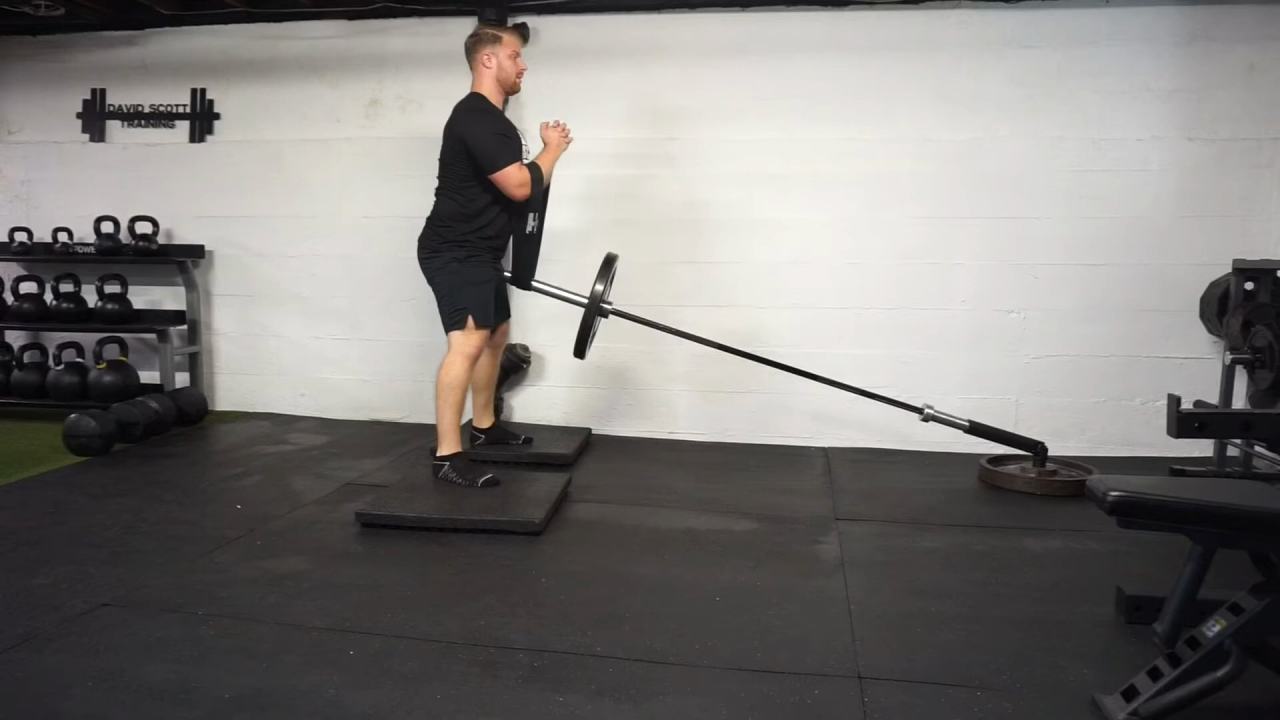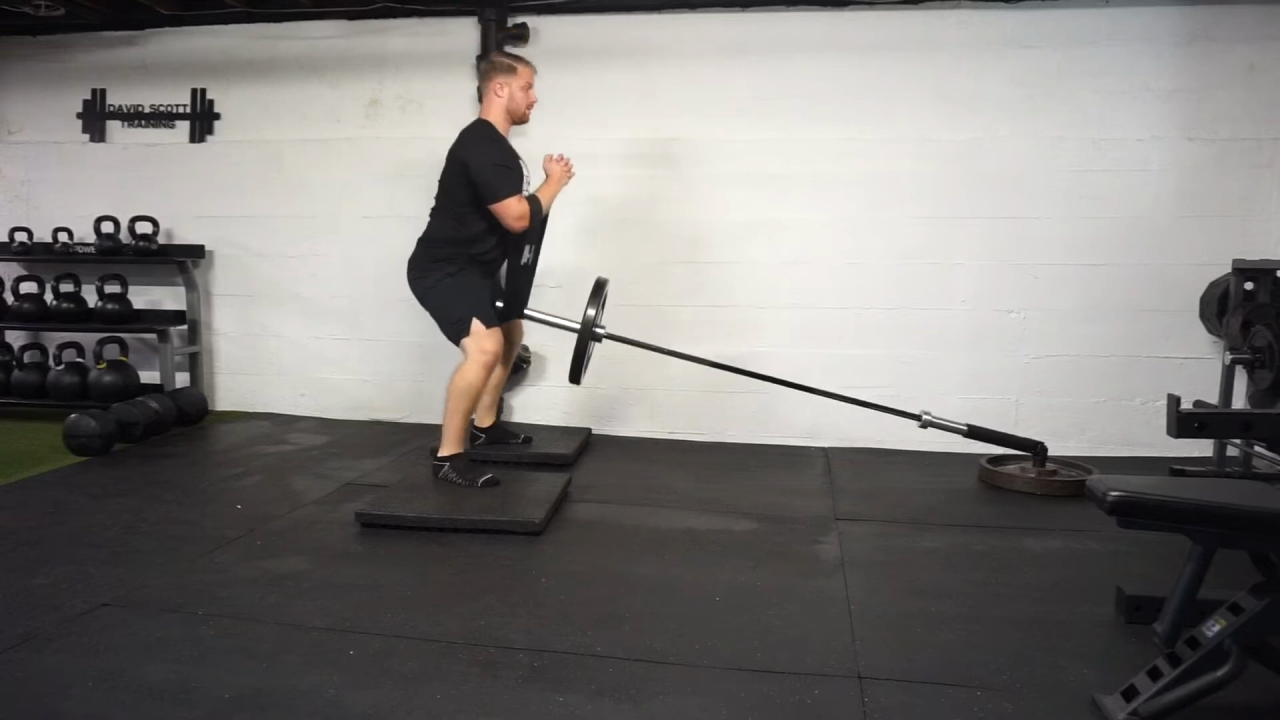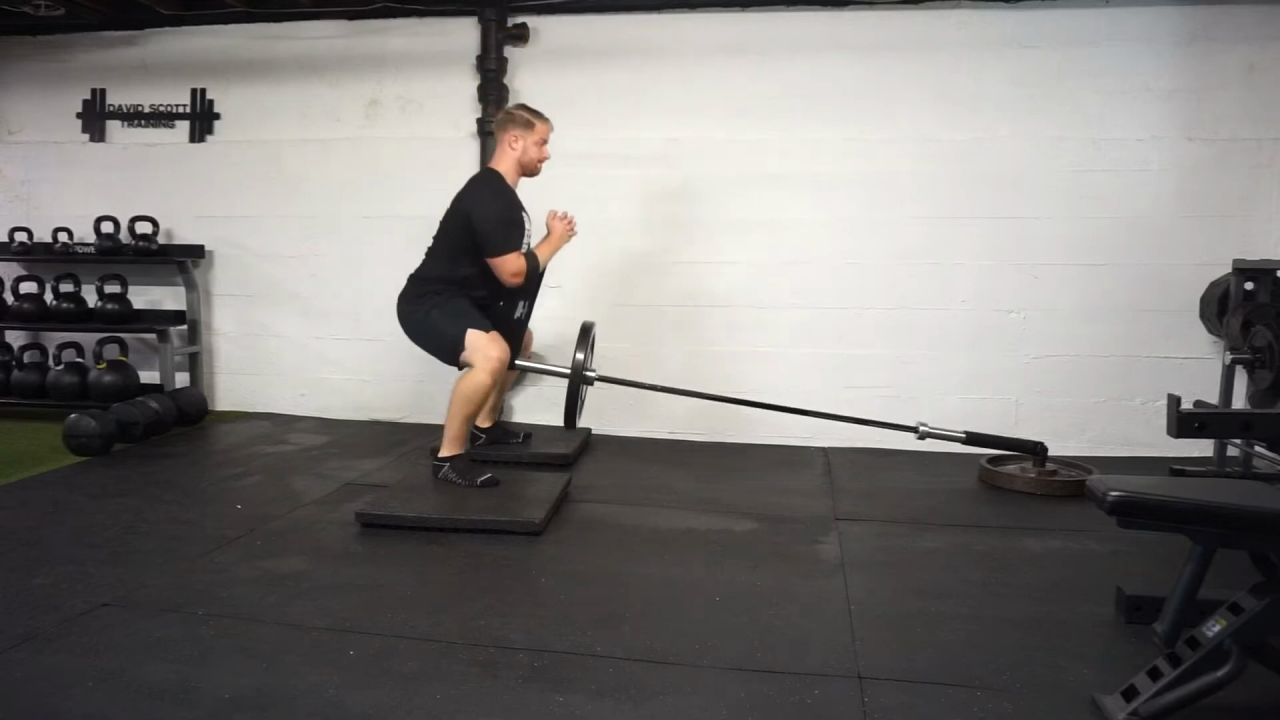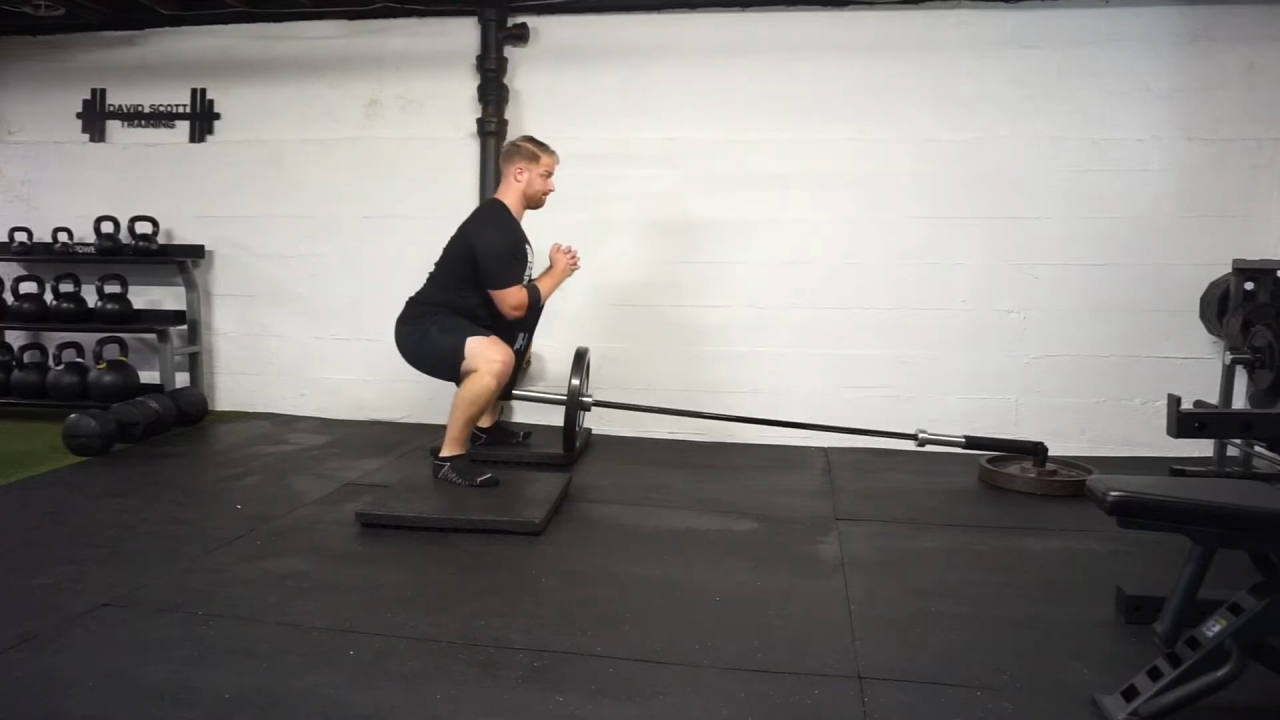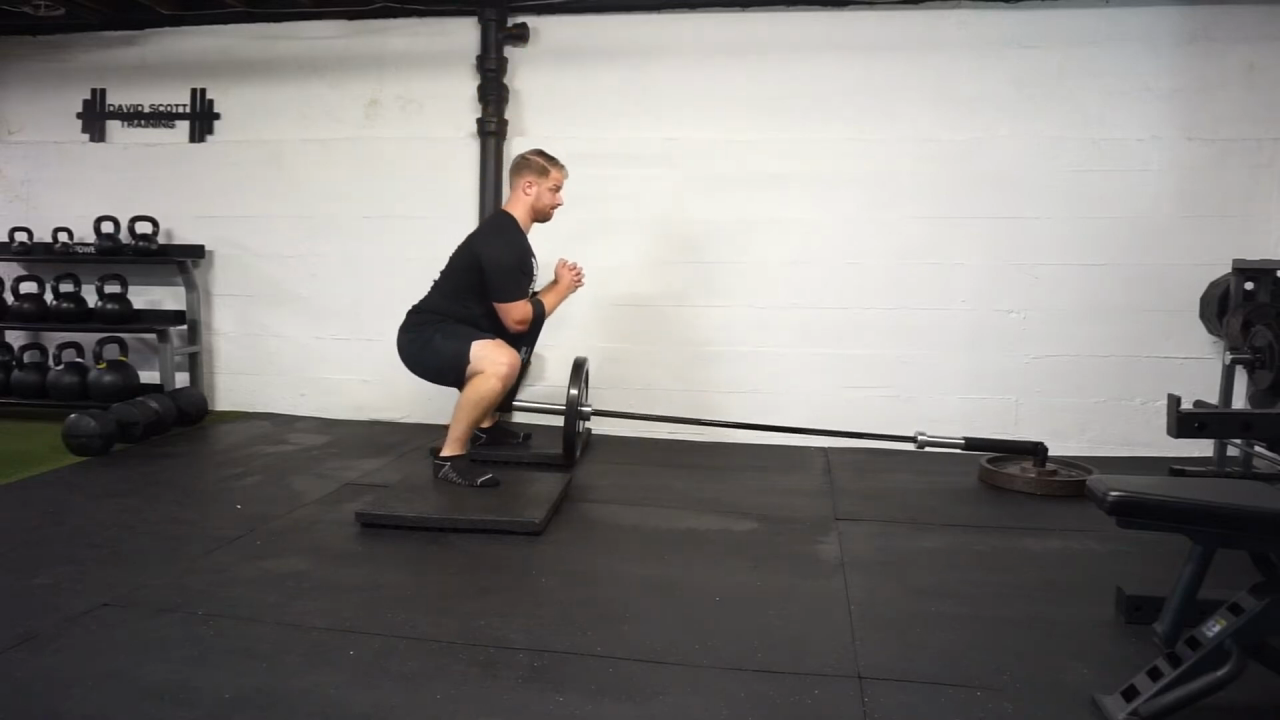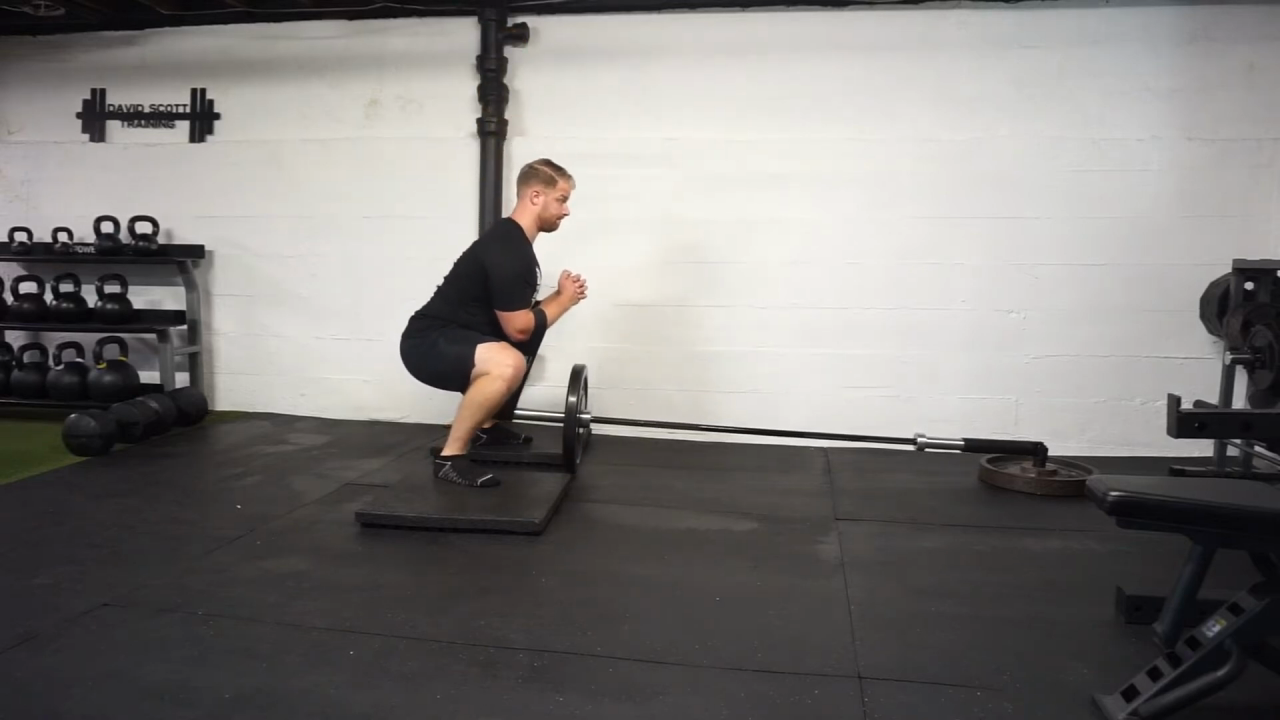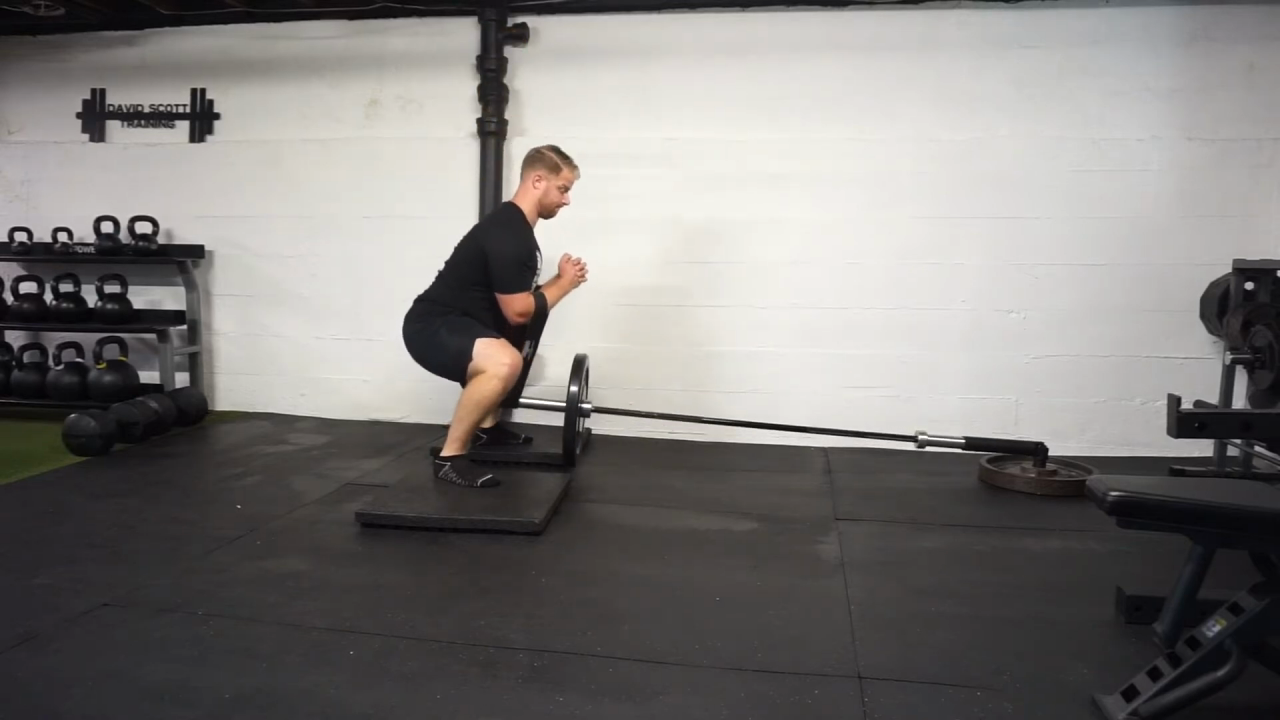
dt=0.5s
person 1, frame 1
left shoulder: (489, 116)
right shoulder: (476, 118)
right elbow: (520, 185)
right wrist: (553, 148)
left hip: (478, 250)
right hip: (456, 252)
left knee: (495, 335)
right knee: (467, 343)
left ankle: (484, 427)
right ankle: (448, 456)
person 1, frame 2
left shoulder: (493, 142)
right shoulder: (481, 146)
left elbow: (513, 213)
right elbow: (517, 218)
right wrist: (555, 180)
left hip: (472, 265)
right hip: (443, 268)
left knee: (509, 335)
right knee: (485, 347)
left ankle: (485, 425)
right ankle: (449, 456)
person 1, frame 3
left shoulder: (500, 192)
right shoulder: (489, 198)
left elbow: (511, 269)
right elbow: (513, 274)
right wrist: (555, 238)
left hip: (463, 298)
right hip: (429, 304)
left knee: (518, 340)
right knee: (492, 355)
left ankle: (485, 426)
right ankle: (449, 457)
person 1, frame 4
left shoulder: (504, 222)
right shoulder: (494, 231)
left elbow: (511, 298)
right elbow: (514, 306)
left wrist: (555, 271)
right wrist: (559, 272)
left hip: (455, 320)
right hip: (423, 328)
left knee: (518, 346)
right knee: (497, 360)
left ankle: (485, 426)
right ankle: (450, 458)
person 1, frame 5
left shoulder: (509, 234)
right shoulder: (502, 243)
left elbow: (515, 310)
right elbow: (518, 319)
left wrist: (558, 285)
right wrist: (563, 287)
left hip: (452, 330)
right hip: (426, 337)
left knee: (518, 351)
right knee: (502, 363)
left ankle: (485, 427)
right ankle: (450, 458)
person 1, frame 6
left shoulder: (514, 241)
right shoulder: (508, 252)
left elbow: (517, 319)
right elbow: (518, 328)
left wrist: (561, 296)
right wrist: (566, 299)
left hip: (451, 335)
right hip: (428, 343)
left knee: (525, 351)
right knee: (509, 364)
left ankle: (485, 426)
right ankle: (451, 457)
person 1, frame 7
left shoulder: (514, 226)
right shoulder: (508, 236)
left elbow: (515, 302)
right elbow: (517, 312)
left wrist: (561, 280)
right wrist: (565, 283)
left hip: (458, 318)
right hip: (432, 326)
left knee: (519, 350)
right knee: (504, 363)
left ankle: (486, 427)
right ankle: (451, 457)
